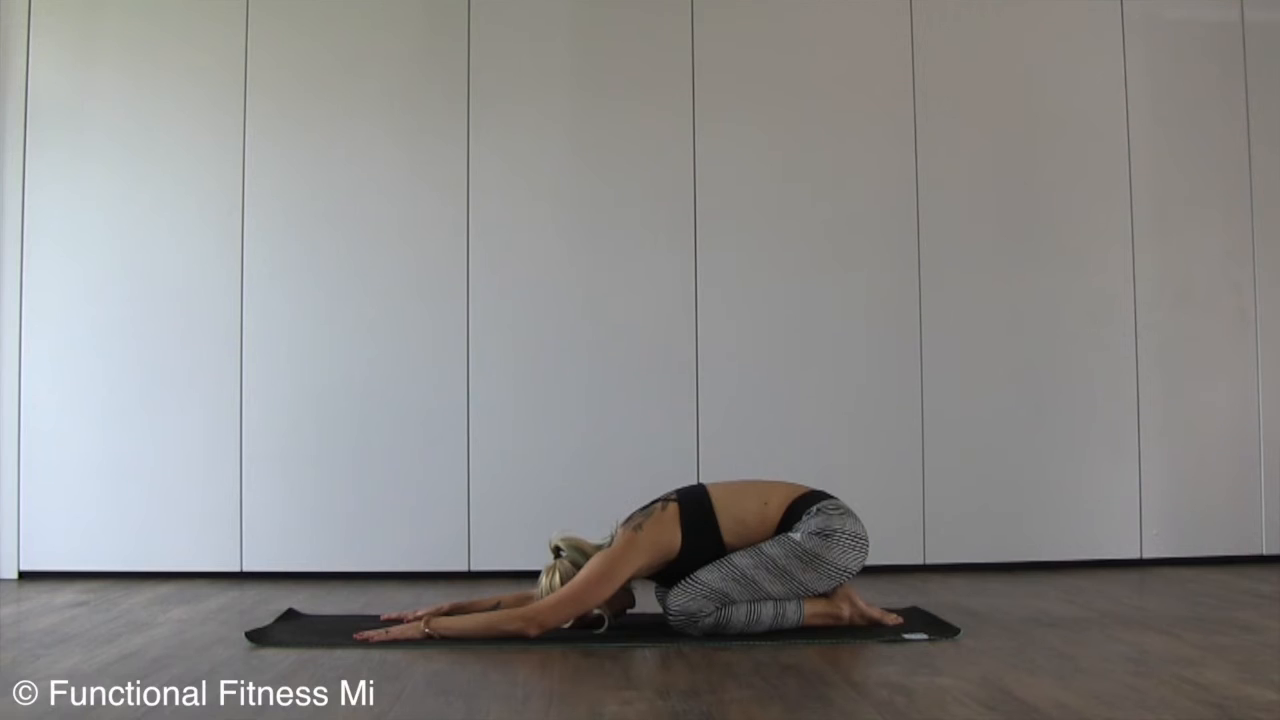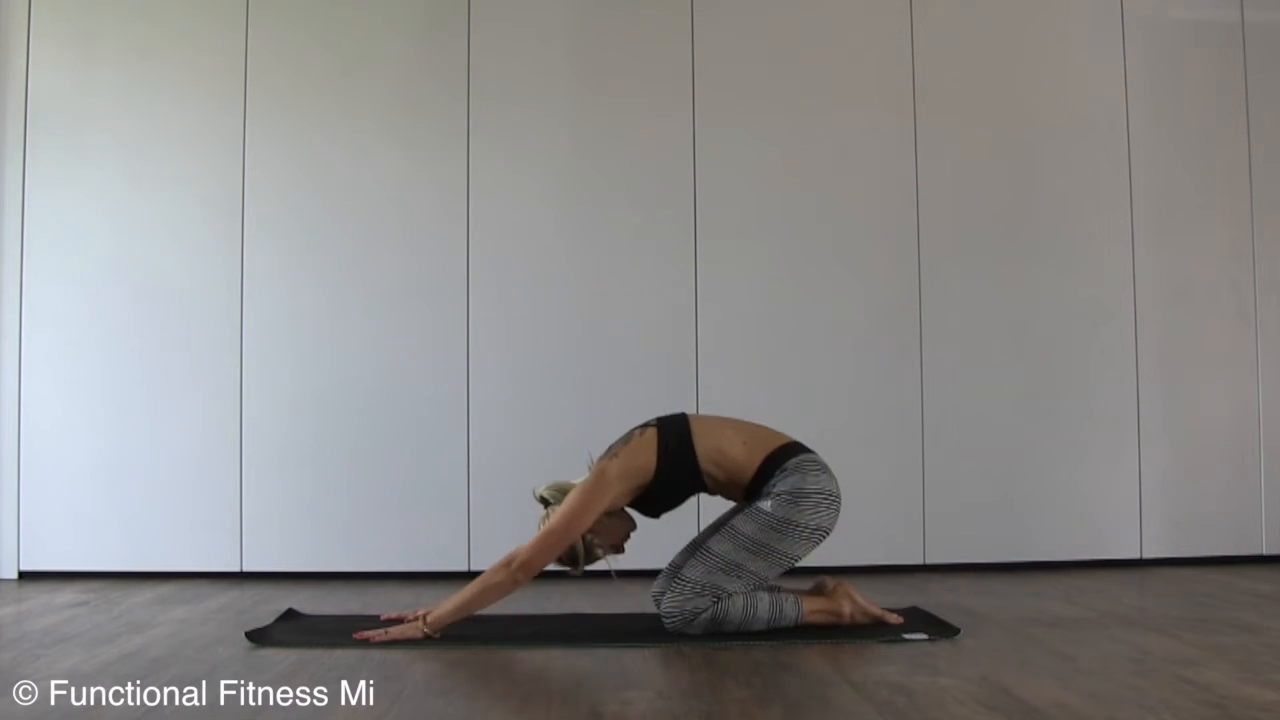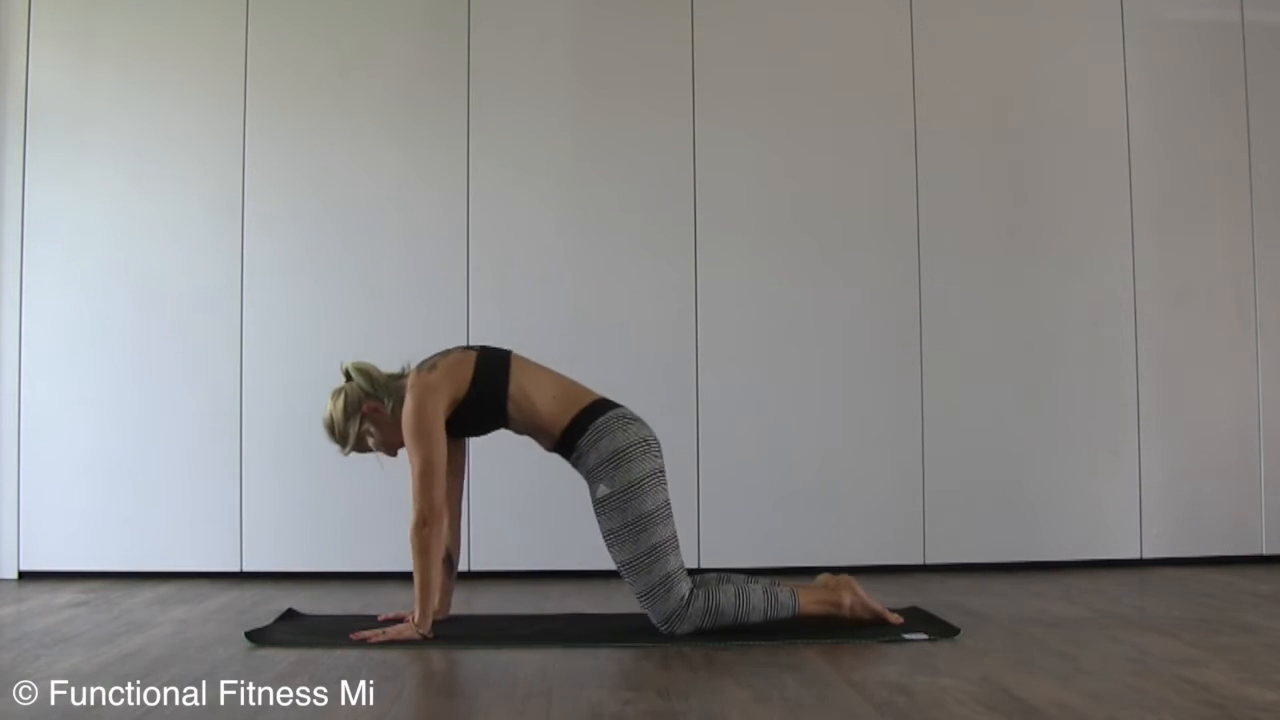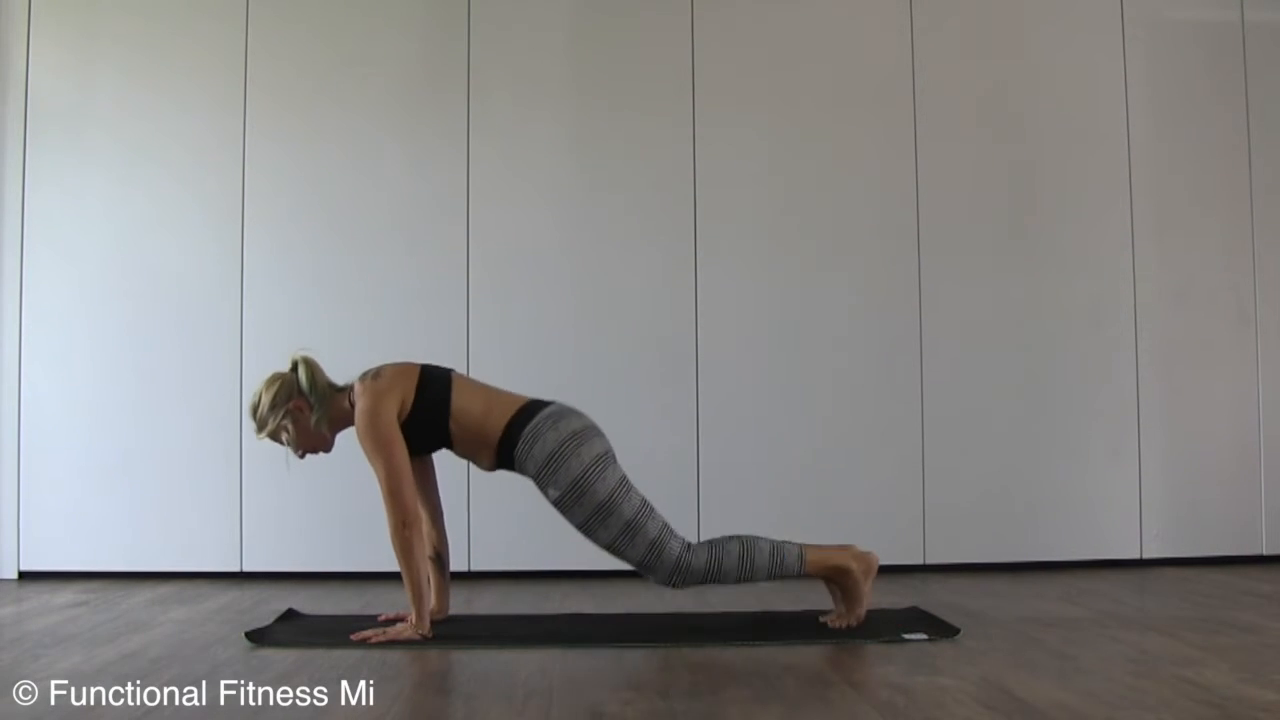
dt=1s
person 1, frame 1
left shoulder: (629, 552)
right shoulder: (630, 544)
left elbow: (532, 621)
right elbow: (537, 596)
left wrist: (428, 628)
right wrist: (446, 605)
left hip: (828, 531)
right hip: (811, 527)
left knee: (689, 608)
right knee: (675, 593)
left ankle: (832, 609)
right ankle: (824, 595)
person 1, frame 2
left shoulder: (605, 484)
right shoulder: (610, 484)
left elbow: (521, 566)
right elbow: (525, 561)
left wrist: (429, 625)
right wrist: (438, 612)
left hip: (801, 490)
right hip: (783, 487)
left knee: (683, 611)
right knee: (674, 594)
left ankle: (830, 608)
right ankle: (818, 595)
person 1, frame 3
left shoulder: (421, 394)
right shoulder: (441, 399)
left elbow: (429, 517)
right elbow: (448, 513)
left wrist: (420, 619)
right wrist: (437, 602)
left hip: (613, 449)
right hip: (613, 445)
left knee: (676, 611)
right knee: (671, 594)
left ankle: (831, 597)
right ankle: (823, 589)
person 1, frame 4
left shoulder: (369, 404)
right shoulder: (390, 410)
left elbow: (404, 521)
right elbow: (429, 515)
left wrist: (416, 617)
right wrist: (436, 603)
left hip: (558, 443)
right hip: (555, 437)
left knee: (674, 562)
right knee: (672, 562)
left ankle: (846, 563)
right ankle: (831, 560)
